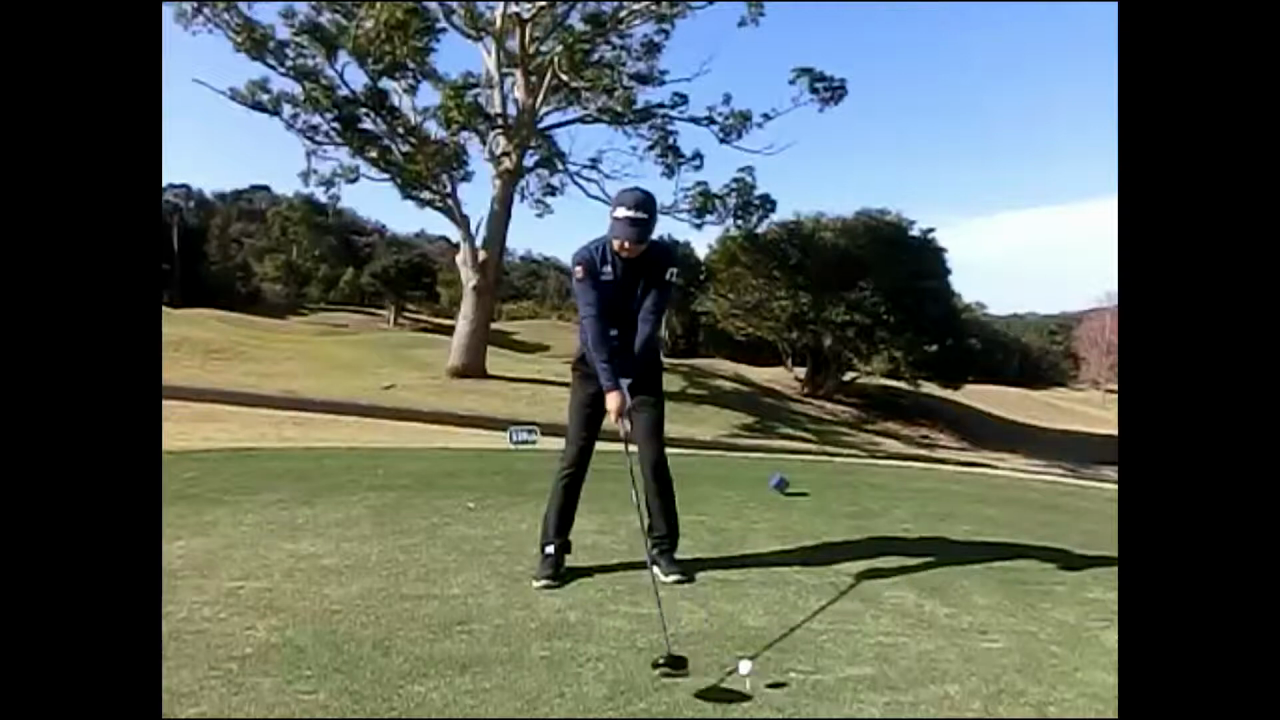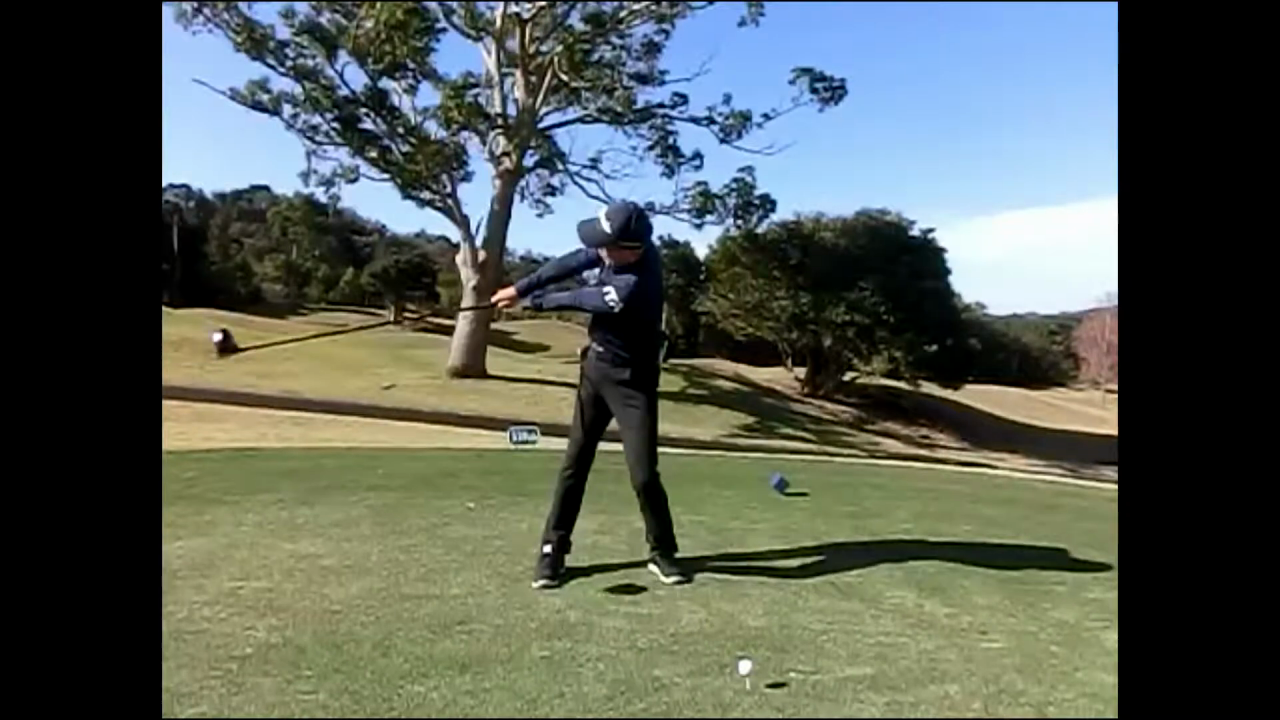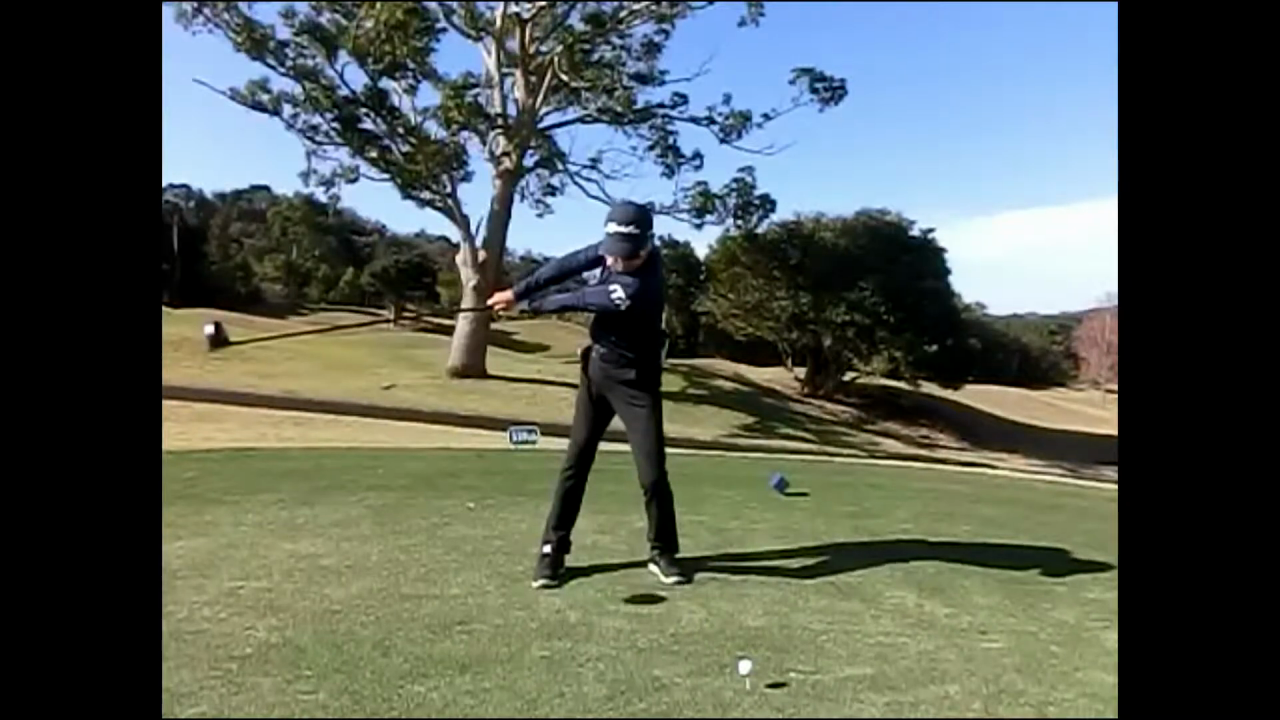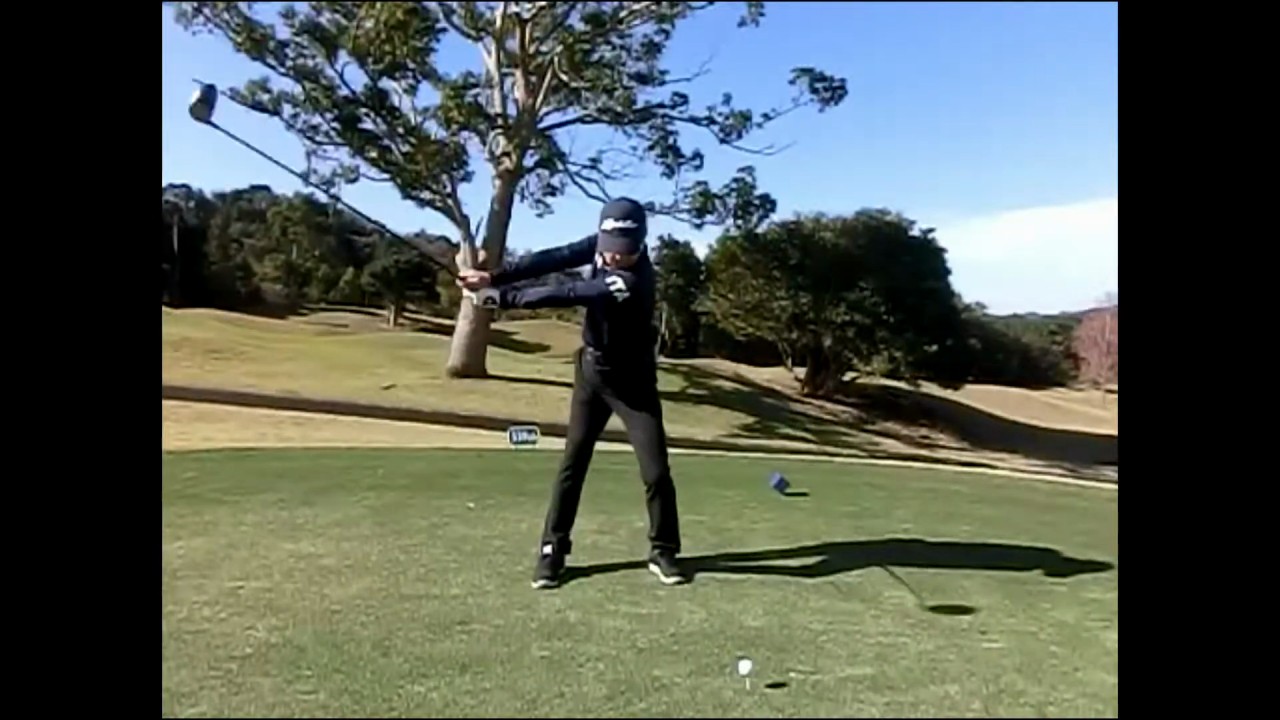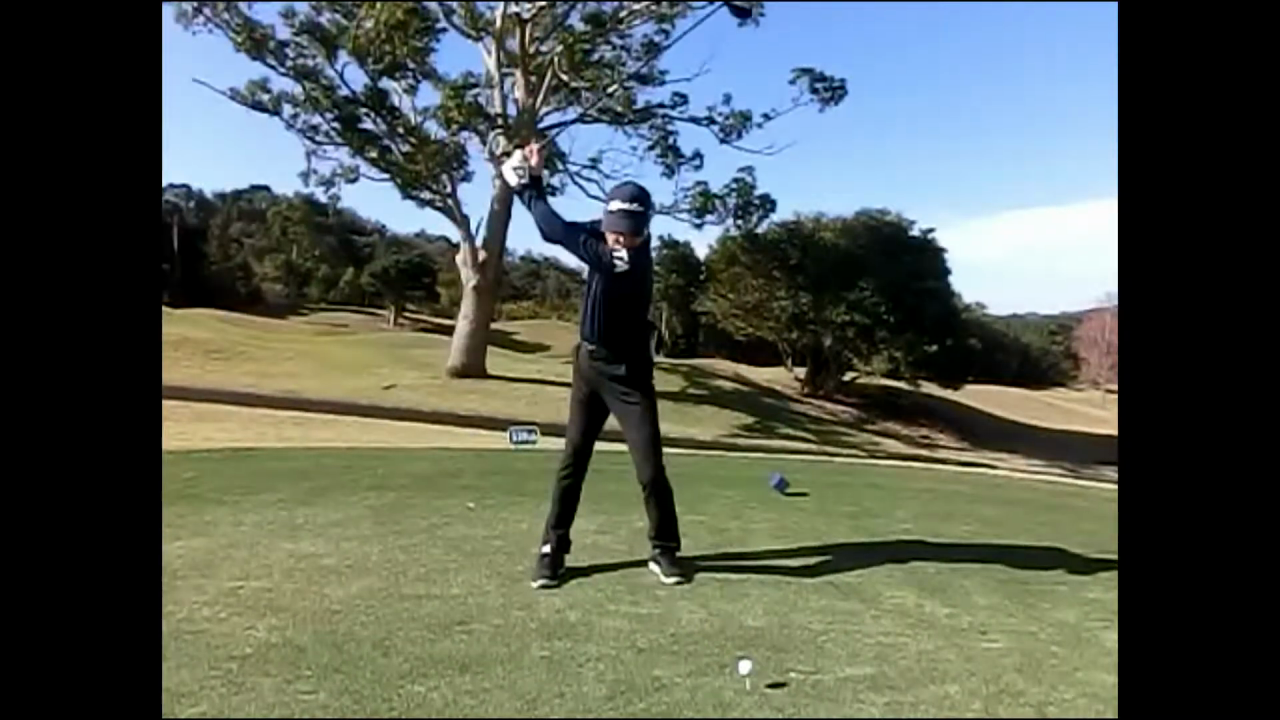
dt=1s
person 1, frame 1
left shoulder: (663, 261)
right shoulder: (587, 259)
left elbow: (648, 323)
right elbow: (594, 325)
left wrist: (626, 382)
right wrist: (607, 385)
left hip: (642, 369)
right hip: (593, 367)
left knee: (653, 460)
right knee: (574, 459)
left ankle: (662, 549)
right ankle: (552, 550)
person 1, frame 2
left shoulder: (635, 287)
right shoulder: (626, 247)
left elbow: (576, 300)
right elbow: (574, 261)
left wrist: (533, 300)
right wrist: (521, 287)
left hip: (632, 378)
right hip: (596, 365)
left knee: (644, 474)
right knee: (575, 461)
left ankle: (662, 552)
right ankle: (553, 549)
person 1, frame 3
left shoulder: (638, 288)
right shoulder: (617, 246)
left elbow: (577, 300)
right elbow: (569, 264)
left wrist: (531, 304)
right wrist: (517, 291)
left hip: (634, 378)
right hip: (597, 367)
left knee: (653, 474)
right knee: (575, 462)
left ankle: (663, 552)
right ankle: (553, 549)
person 1, frame 4
left shoulder: (634, 282)
right shoulder: (602, 243)
left elbow: (565, 296)
right elbow: (552, 260)
left wrist: (502, 298)
right wrist: (493, 275)
left hip: (633, 378)
right hip: (592, 369)
left knee: (656, 471)
right knee: (572, 463)
left ankle: (663, 551)
right ankle: (552, 550)
person 1, frame 5
left shoulder: (630, 264)
right shoulder: (604, 234)
left elbow: (563, 234)
right elbow: (556, 231)
left wrist: (526, 186)
right wrist: (536, 182)
left hip: (627, 373)
right hip: (589, 365)
left knee: (650, 470)
right knee: (572, 461)
left ankle: (664, 551)
right ankle: (552, 549)
